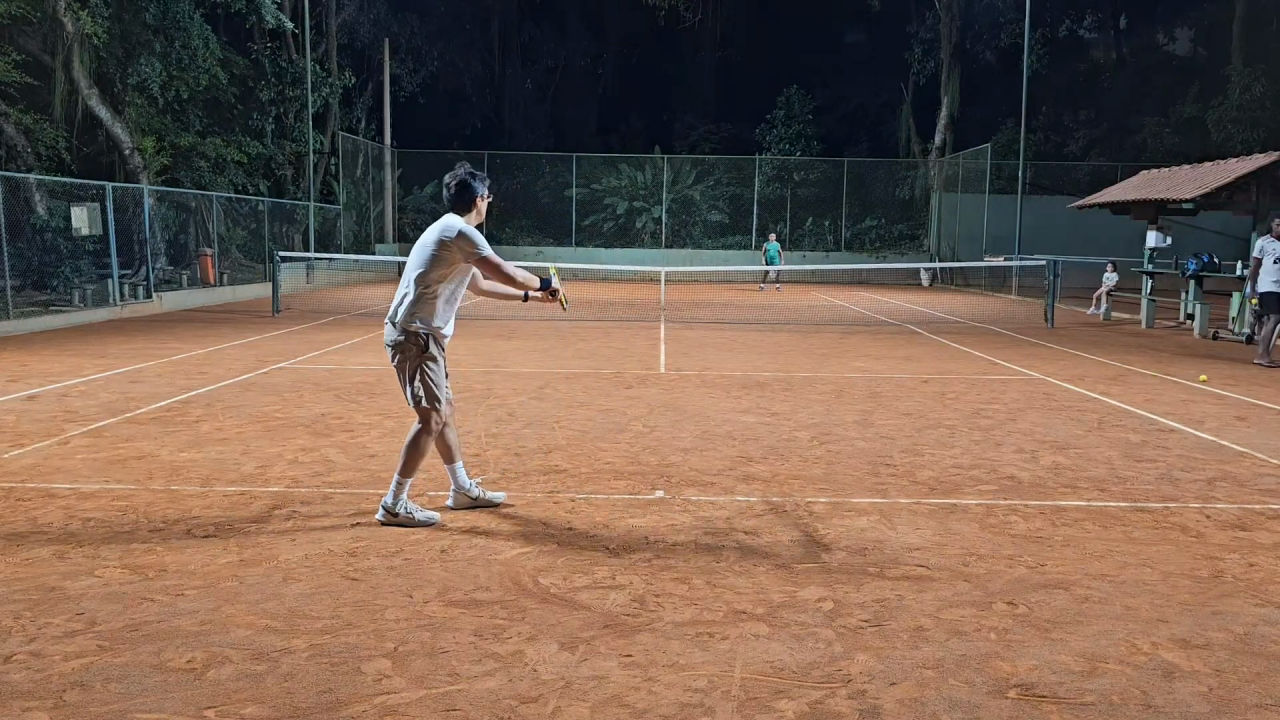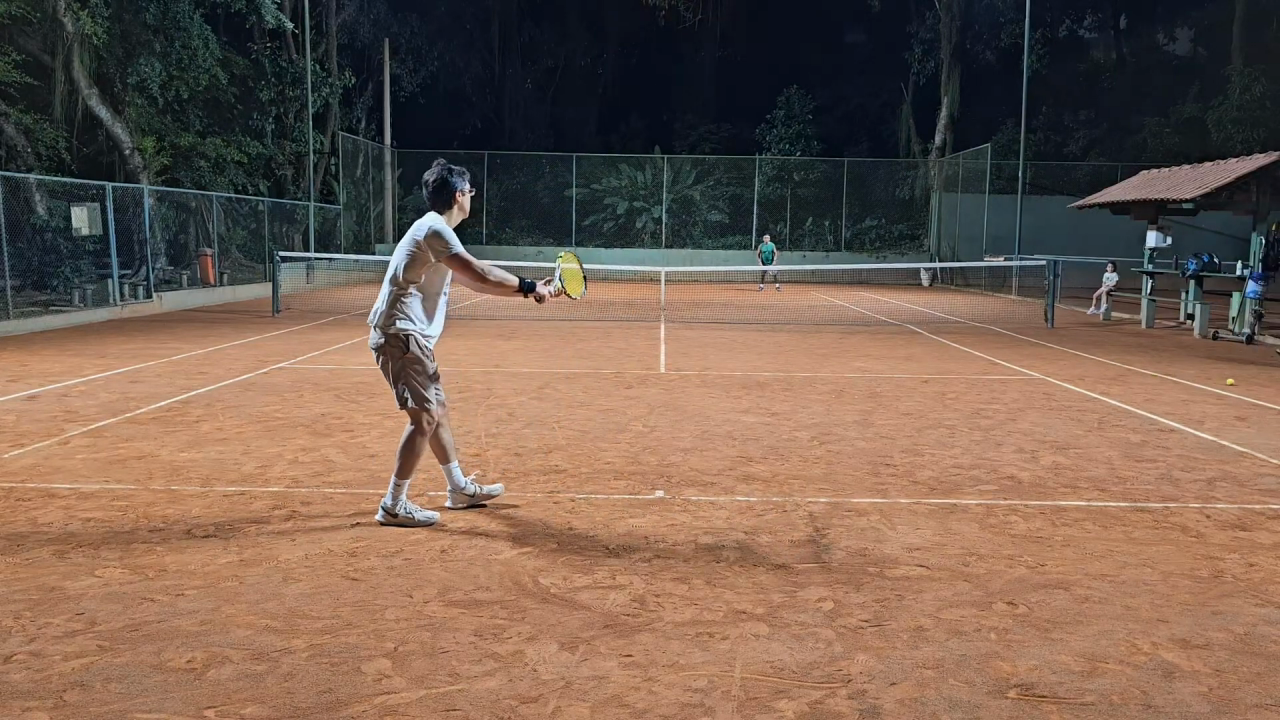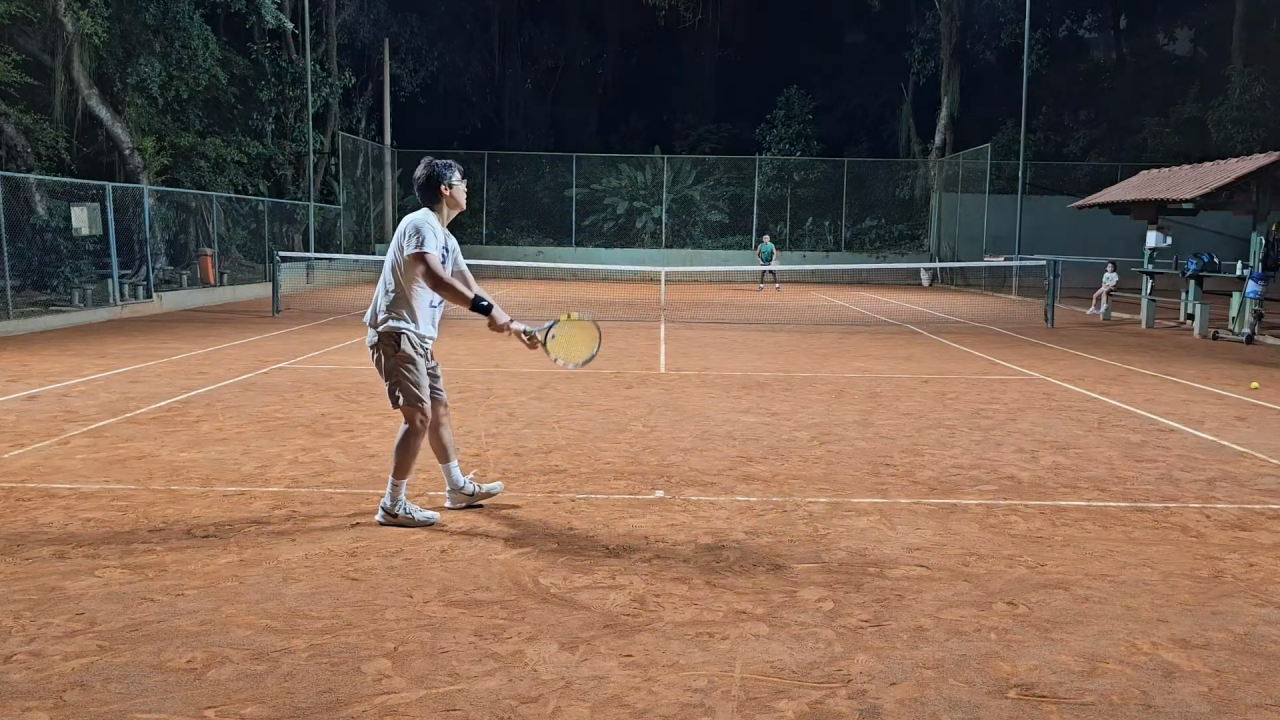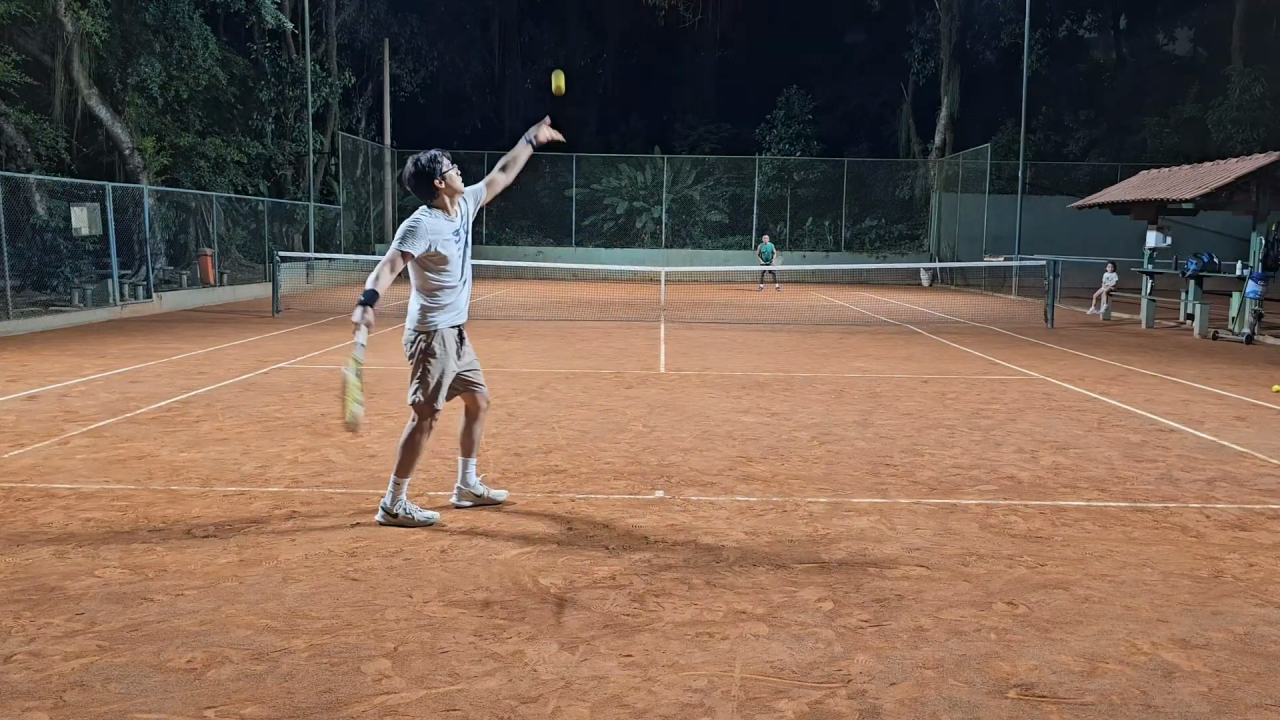
dt=0.4s
person 1, frame 1
left shoulder: (449, 230)
right shoulder: (460, 232)
left elbow: (479, 285)
right elbow: (508, 274)
left wrist: (529, 295)
right wrist: (546, 285)
left hip: (422, 334)
right hip: (416, 334)
left knee: (444, 412)
right knee: (432, 417)
left ankle: (463, 489)
right ankle: (394, 505)
person 1, frame 2
left shoulder: (439, 231)
right shoulder: (434, 229)
left elbow: (477, 283)
right elbow: (481, 275)
left wrist: (530, 289)
right wrist: (530, 287)
left hip: (414, 336)
right hip: (399, 335)
left knee: (438, 412)
right knee: (424, 417)
left ankle: (460, 488)
right ankle: (393, 506)
person 1, frame 3
left shoulder: (447, 239)
right shoulder: (419, 225)
left elbow: (471, 289)
right elbow: (436, 280)
left wrist: (511, 324)
right wrist: (488, 312)
left hip: (418, 337)
right hip: (396, 333)
left knee: (438, 411)
right knee: (418, 417)
left ankle: (459, 487)
right ankle: (393, 505)
person 1, frame 4
left shoulder: (462, 209)
right shoulder: (420, 226)
left elbow: (500, 177)
right elbow: (386, 267)
left wrist: (532, 139)
right wrist: (367, 301)
left hip: (454, 333)
right hip: (431, 334)
left knee: (477, 404)
right knee: (426, 414)
left ankle: (467, 485)
right ankle: (393, 505)
